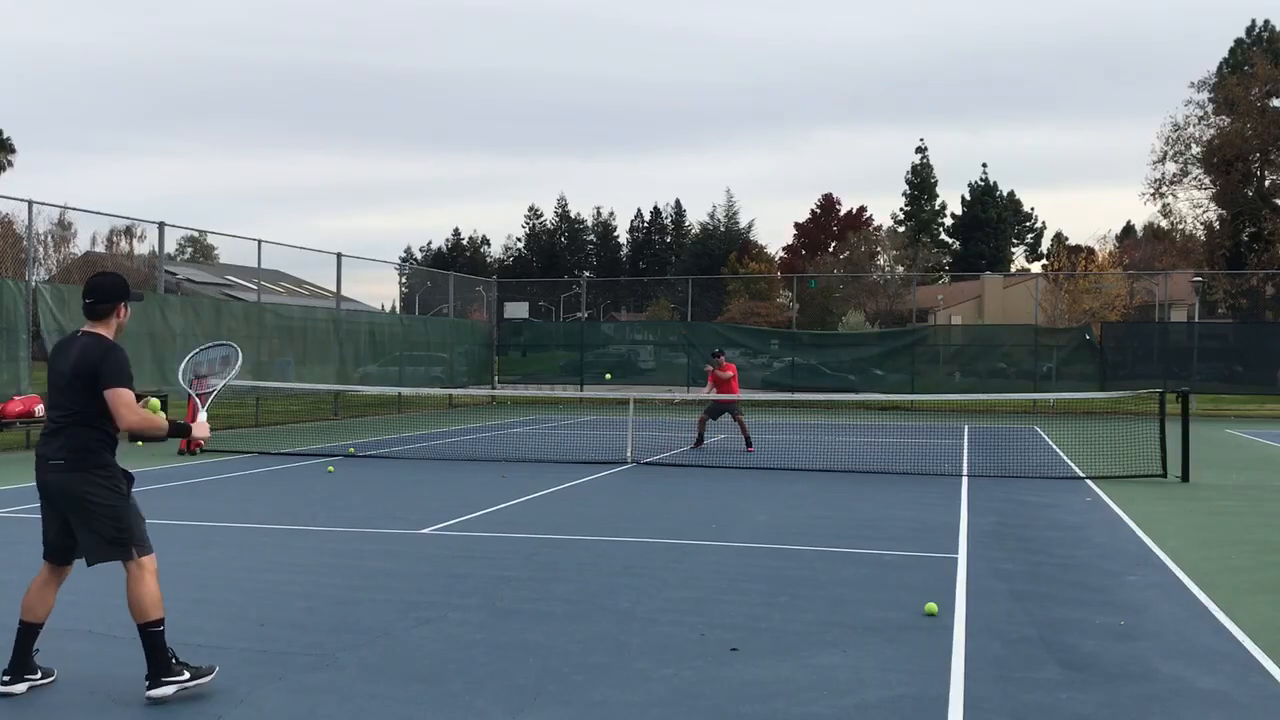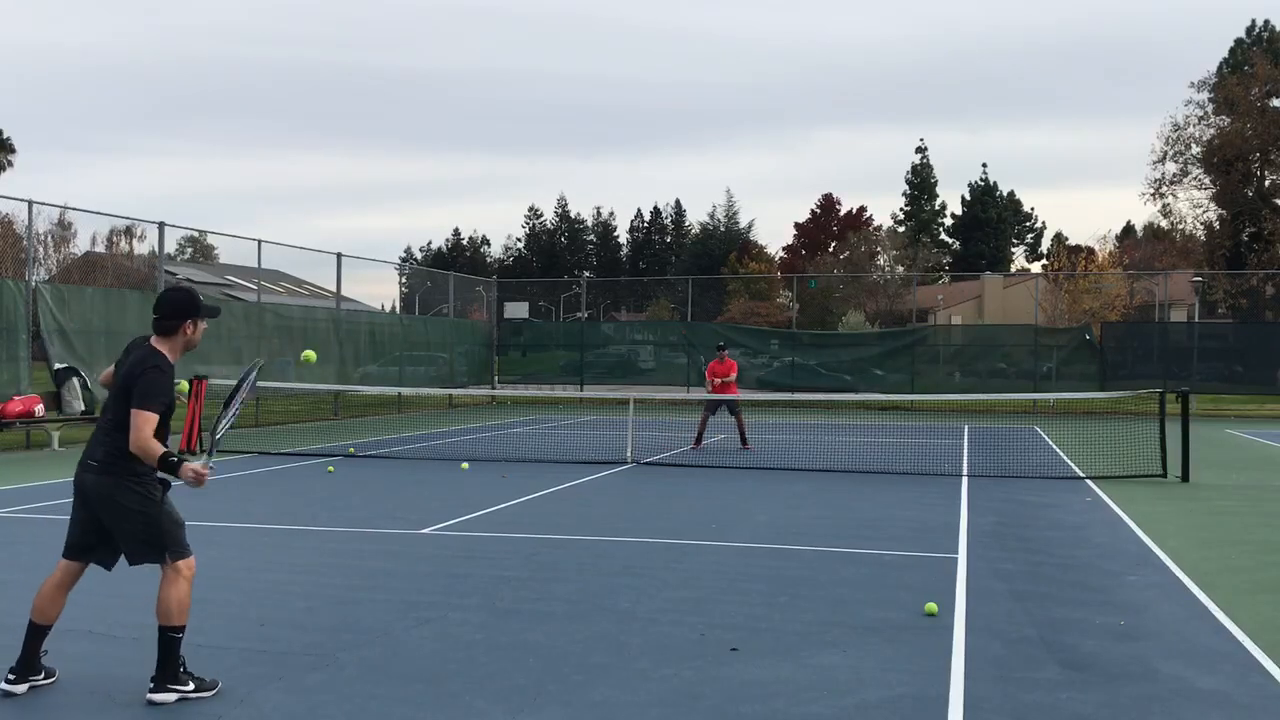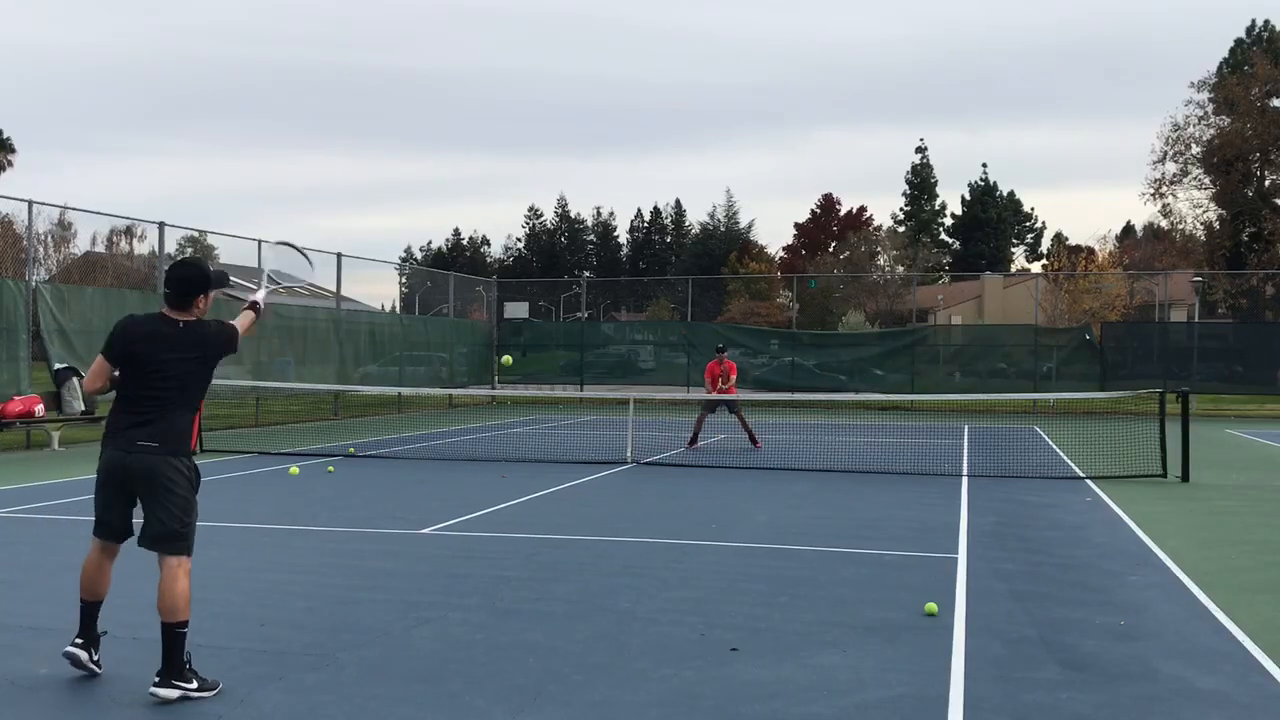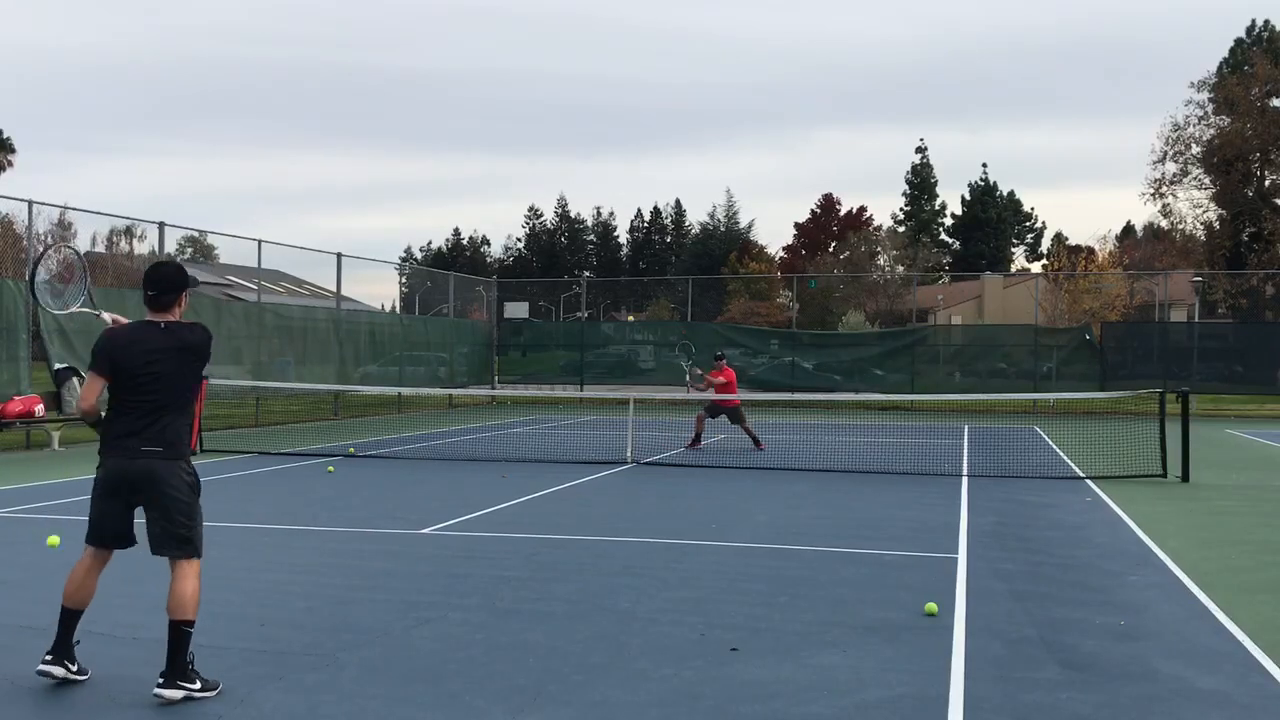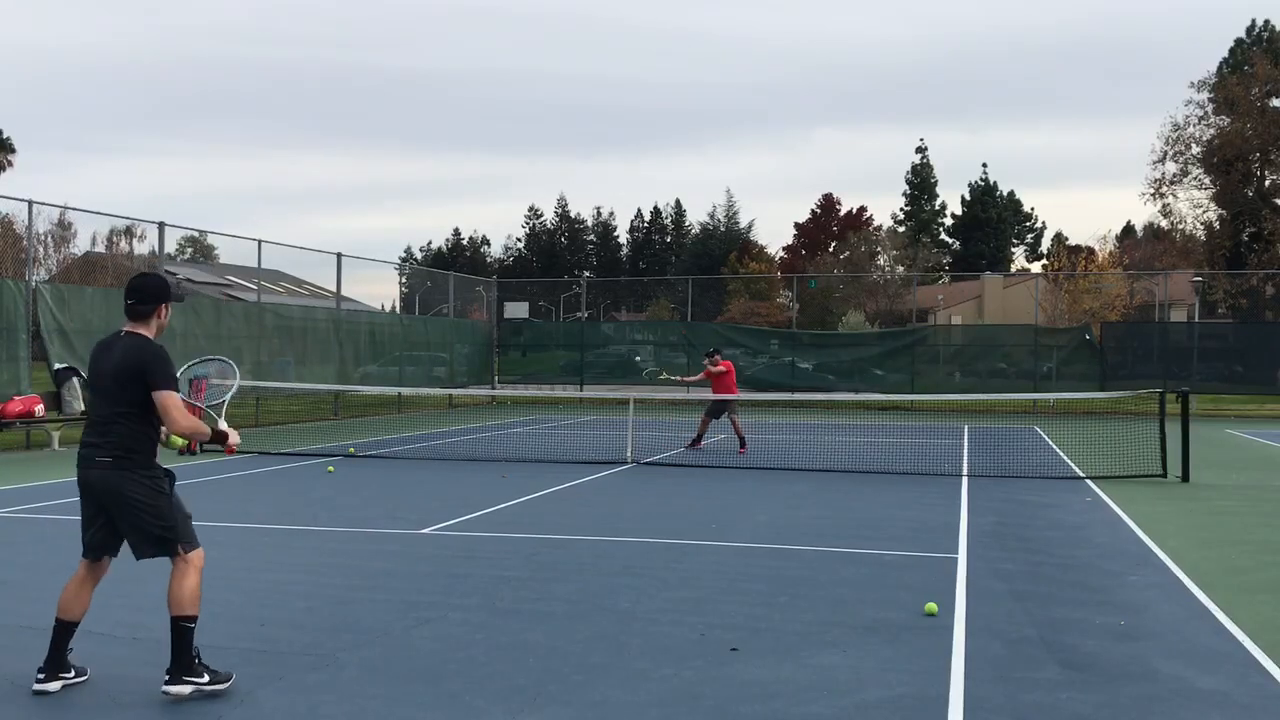
dt=0.3s
person 1, frame 1
left shoulder: (63, 348)
right shoulder: (108, 353)
right elbow: (128, 419)
left wrist: (120, 410)
right wrist: (183, 429)
left hip: (51, 471)
right hip: (91, 473)
left knee: (54, 567)
right knee: (141, 563)
right ankle: (163, 670)
person 1, frame 2
left shoulder: (139, 349)
right shoulder: (157, 377)
left elbow: (106, 380)
right elbow: (141, 444)
right wrist: (180, 466)
left hip: (91, 474)
right hip: (127, 482)
left knee: (68, 570)
right knee: (180, 566)
right ankle: (170, 677)
person 1, frame 3
left shoulder: (130, 328)
right shoulder: (213, 338)
left elbow: (92, 385)
right elbow: (239, 327)
right wrist: (256, 304)
left hip: (117, 452)
right hip: (161, 462)
left knee: (104, 546)
right knee: (176, 562)
left ankle: (85, 640)
right ankle: (173, 672)
person 1, frame 4
left shoulder: (112, 340)
right shoulder: (199, 338)
left elbow: (86, 406)
left hip: (116, 462)
right hip: (166, 465)
left knee: (94, 554)
right knee: (187, 564)
left ankle: (59, 655)
right ankle: (176, 673)
person 1, frame 5
left shoulder: (103, 350)
right shoulder: (153, 355)
right elbow: (177, 422)
right wrist: (221, 436)
left hip: (92, 470)
right hip: (132, 473)
left knee: (90, 566)
right knee: (188, 558)
left ankle: (53, 666)
right ankle: (184, 668)
